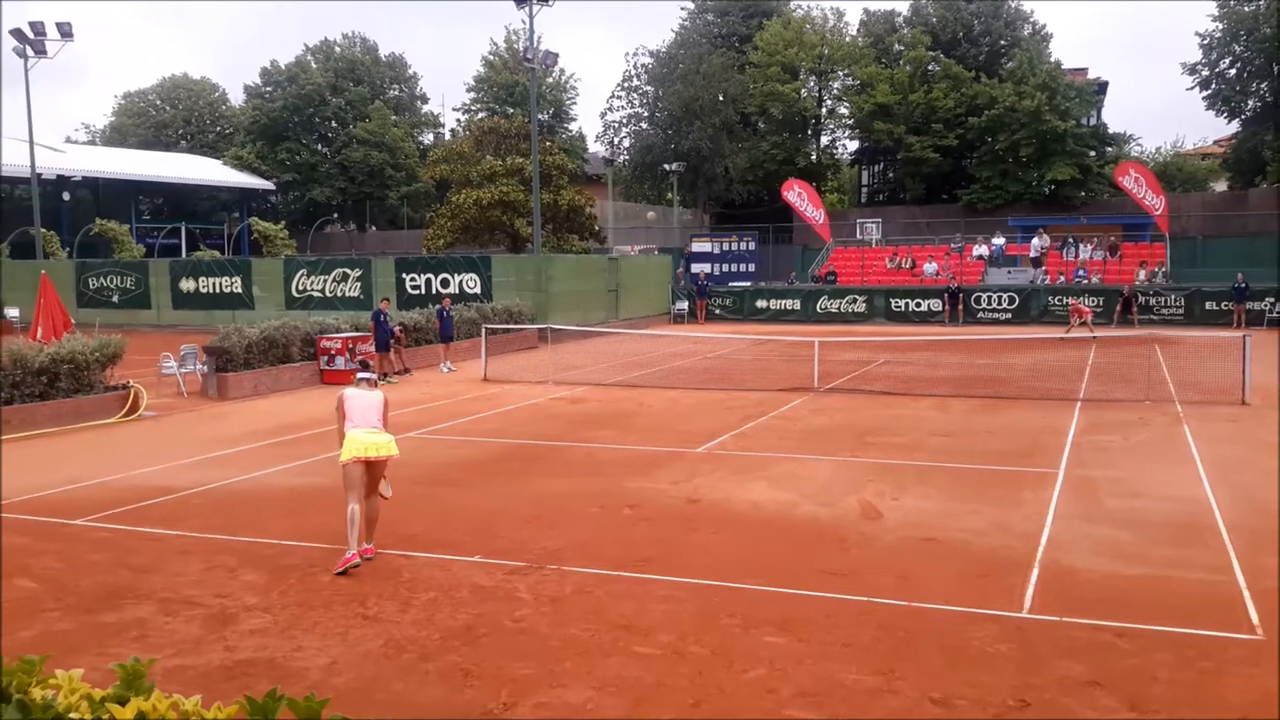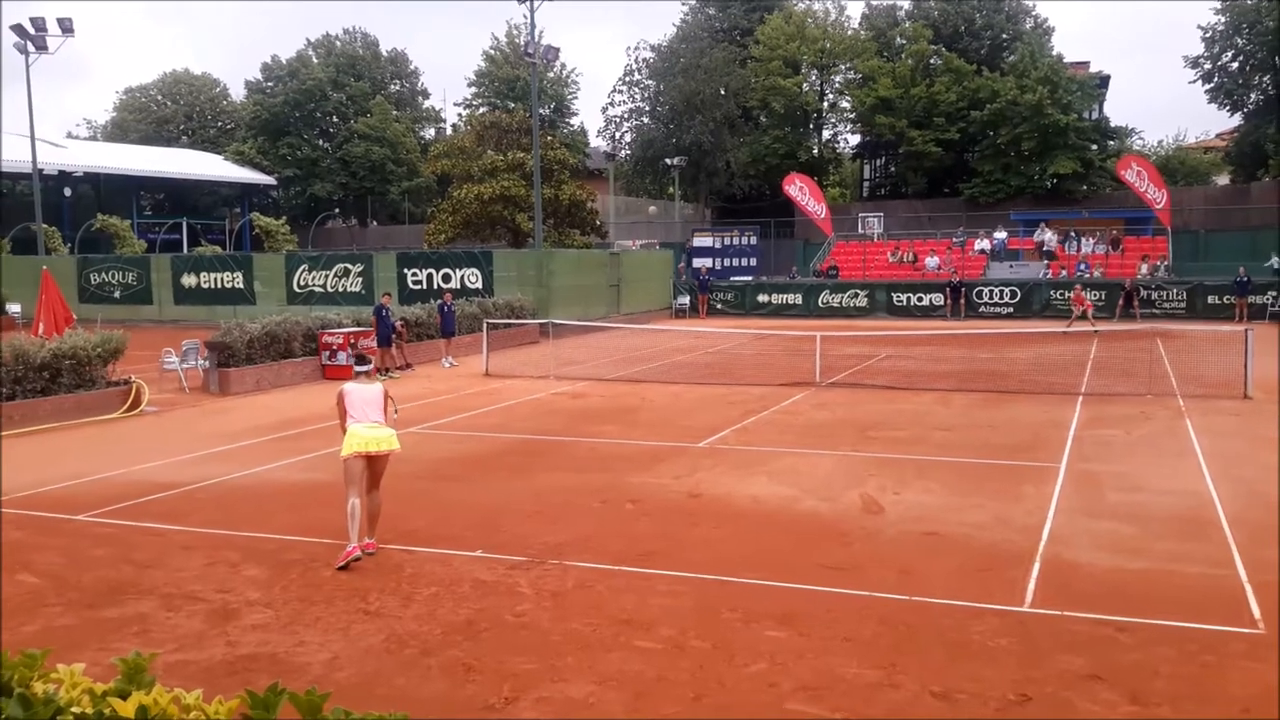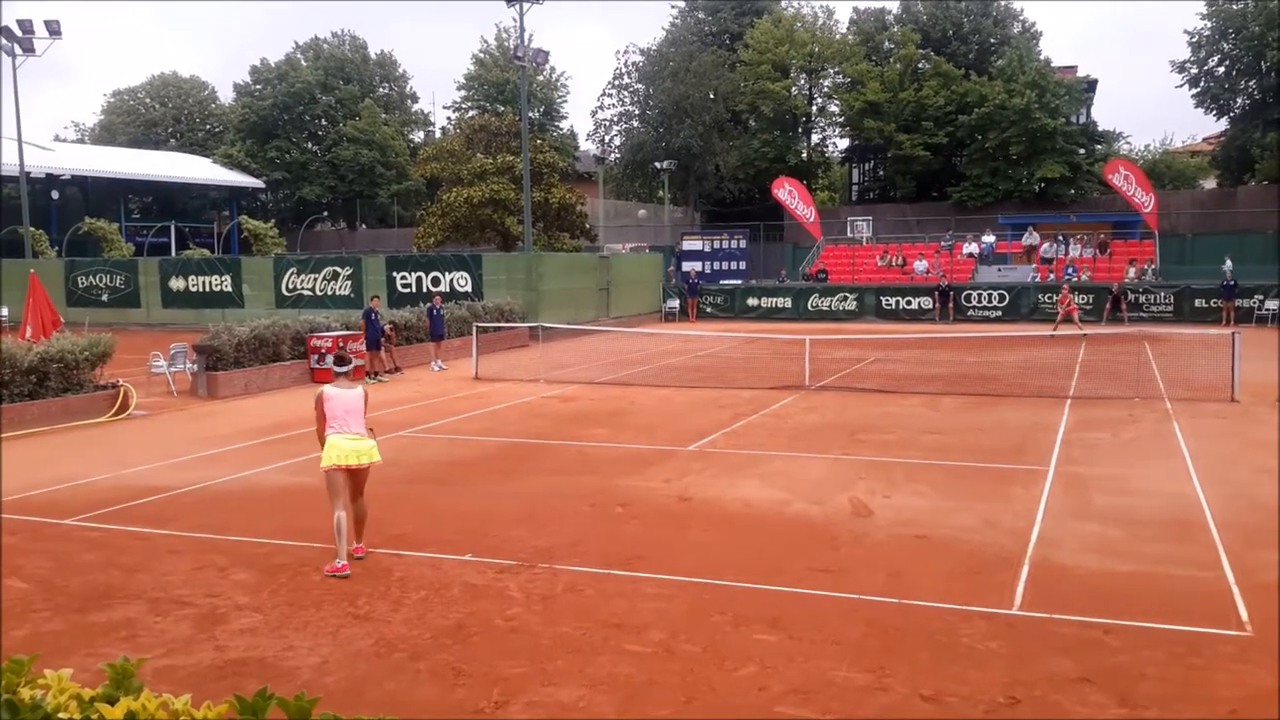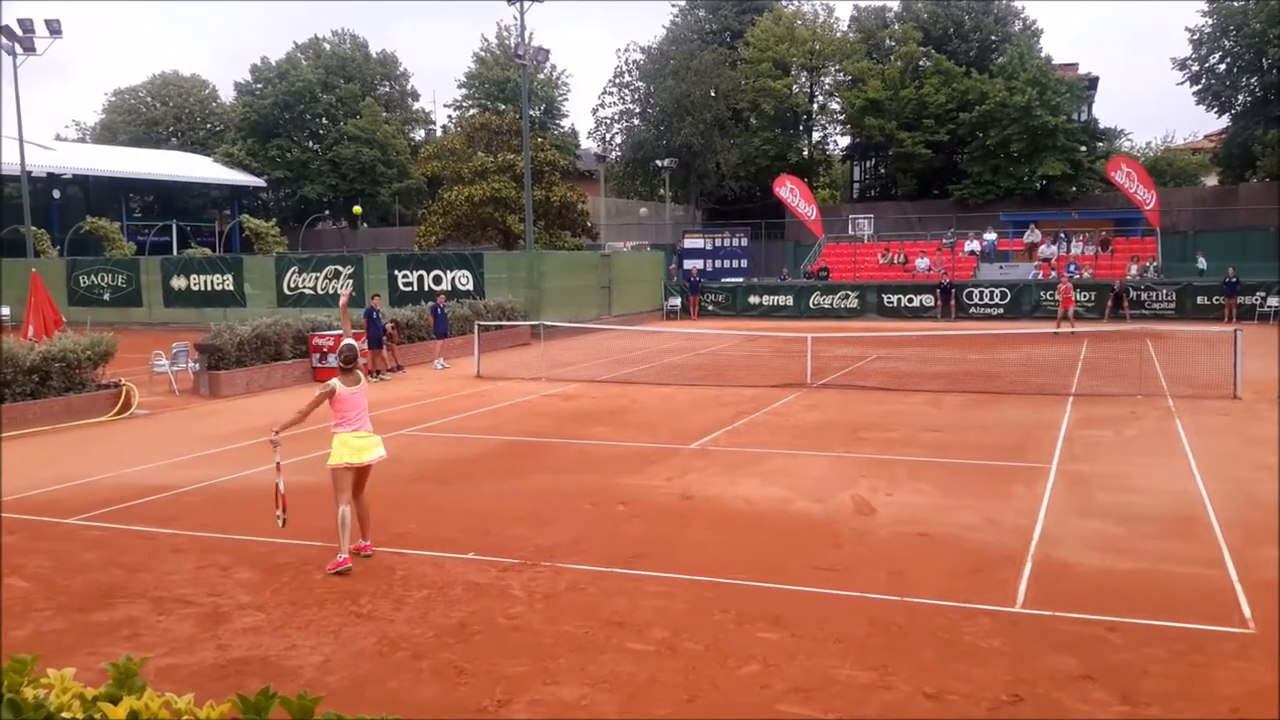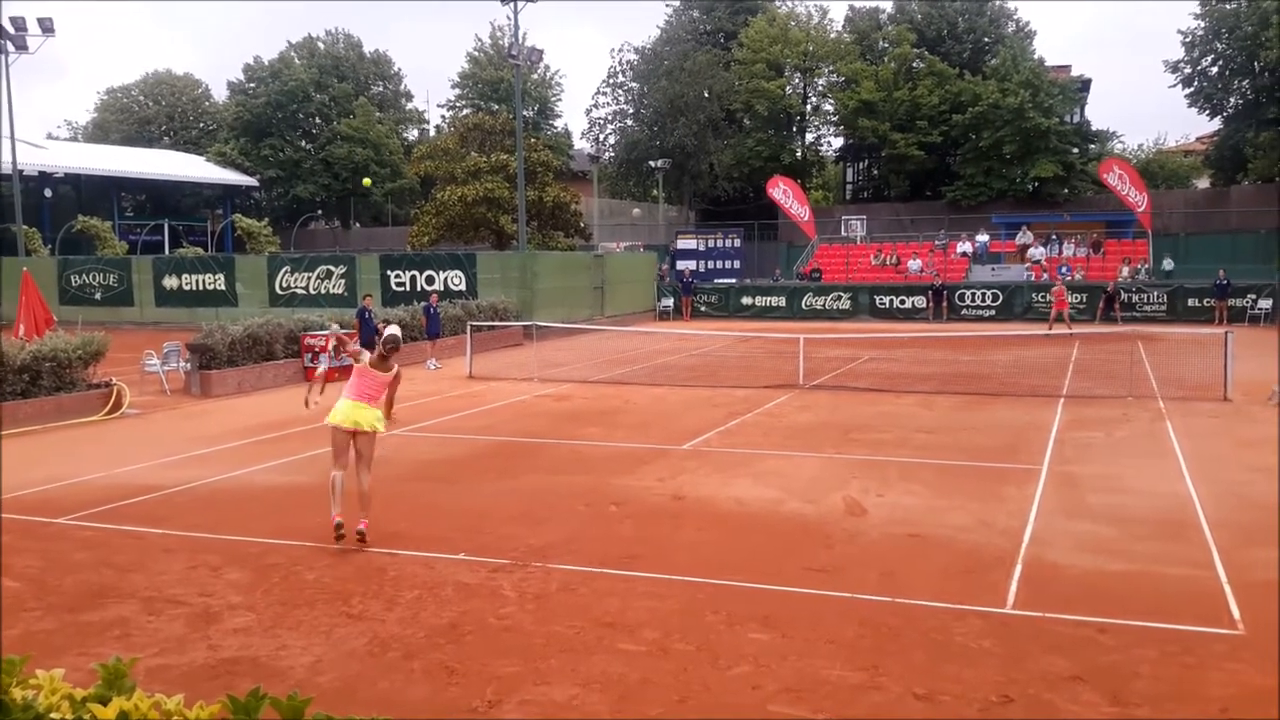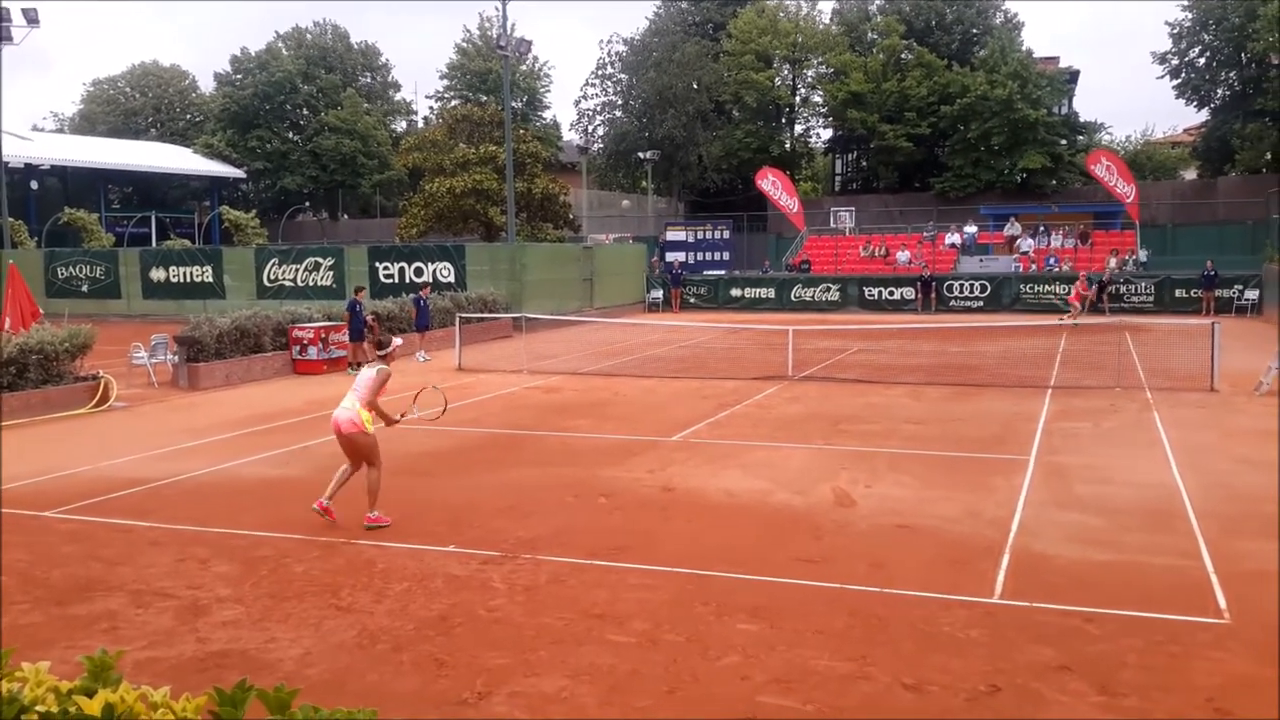
dt=0.7s
person 1, frame 1
left shoulder: (344, 394)
right shoulder: (381, 396)
left elbow: (341, 429)
left wrist: (345, 453)
right wrist: (381, 469)
left hip: (356, 441)
right hip: (381, 441)
left knee: (353, 499)
right knee: (371, 495)
left ankle: (352, 552)
right ankle: (368, 546)
person 1, frame 2
left shoulder: (344, 389)
right shoulder: (381, 388)
left elbow: (343, 425)
left hip: (357, 436)
right hip: (382, 435)
left knee: (354, 494)
right knee: (373, 490)
left ankle: (353, 545)
right ankle: (370, 541)
person 1, frame 3
left shoulder: (323, 392)
right shoulder: (362, 391)
left elbow: (320, 429)
left wrist: (327, 449)
left hip: (337, 446)
right hip: (362, 445)
left knee: (339, 506)
right knee: (357, 498)
left ankle: (341, 562)
right ankle: (359, 545)
person 1, frame 4
left shoulder: (332, 388)
right shoulder: (361, 377)
left elbow: (304, 413)
right elbow: (350, 340)
left wrist: (278, 430)
right wrist: (344, 309)
left hip: (346, 445)
right hip: (367, 442)
left knee: (343, 501)
right knee: (359, 494)
left ankle: (344, 556)
right ankle: (366, 543)
person 1, frame 5
left shoulder: (363, 357)
right shoulder: (395, 372)
left elbow: (341, 343)
right elbow: (390, 400)
right wrist: (387, 417)
left hip: (346, 413)
right hip: (368, 417)
left knee: (339, 468)
right knee: (364, 470)
left ankle: (337, 516)
right ankle: (362, 522)
person 1, frame 6
left shoulder: (370, 367)
right shoulder: (384, 371)
right elbow: (370, 402)
left wrist: (381, 417)
right wrist: (388, 418)
left hip: (340, 417)
right hip: (354, 421)
left knee: (354, 464)
right knee: (374, 466)
left ankle: (324, 502)
right ankle: (372, 515)
